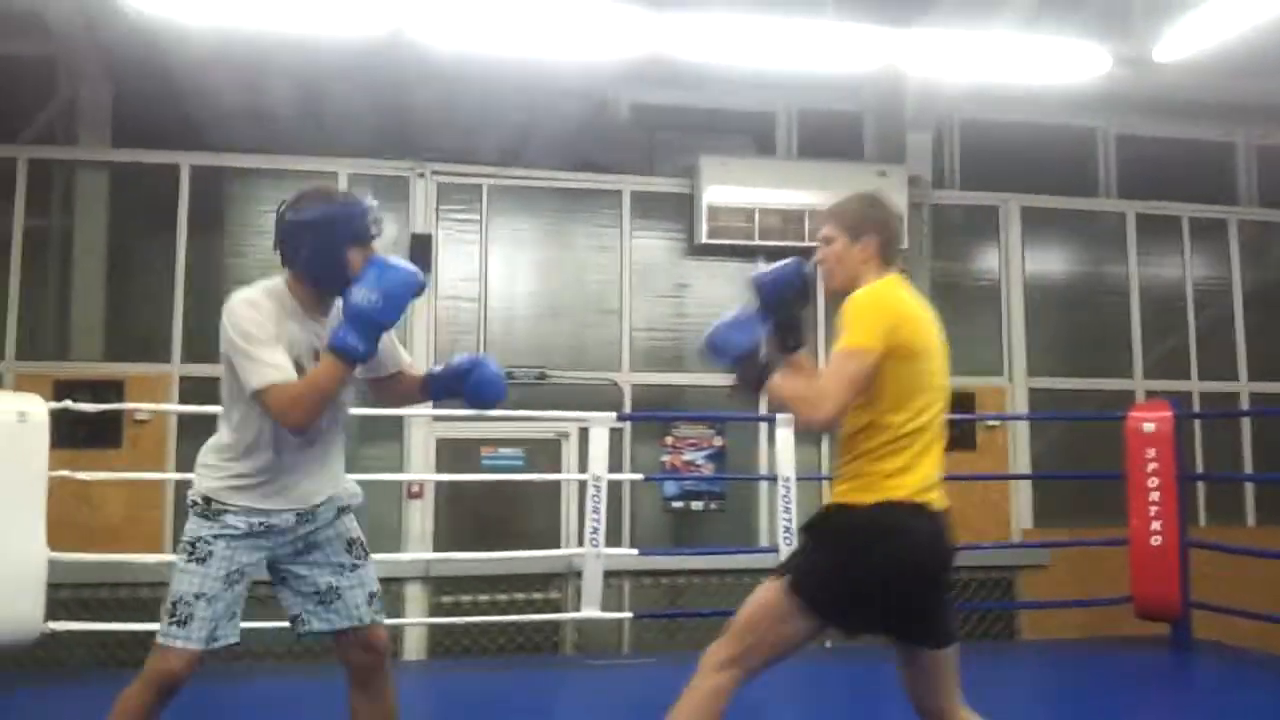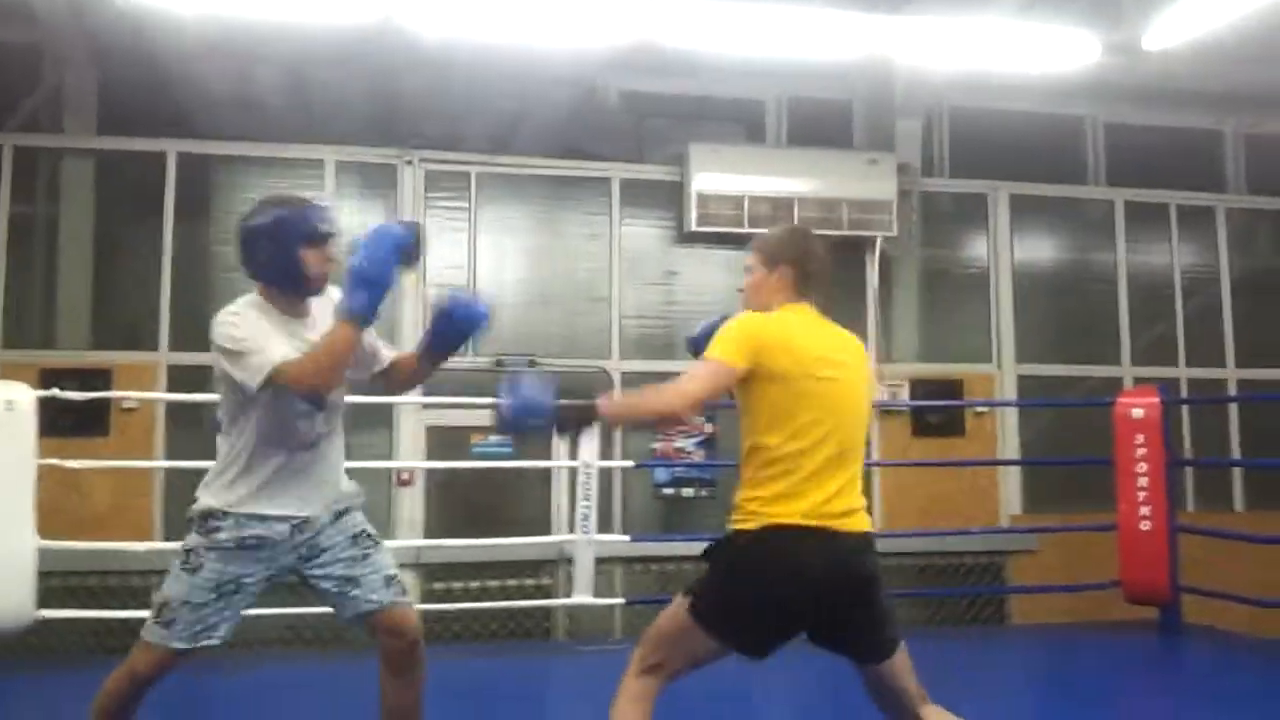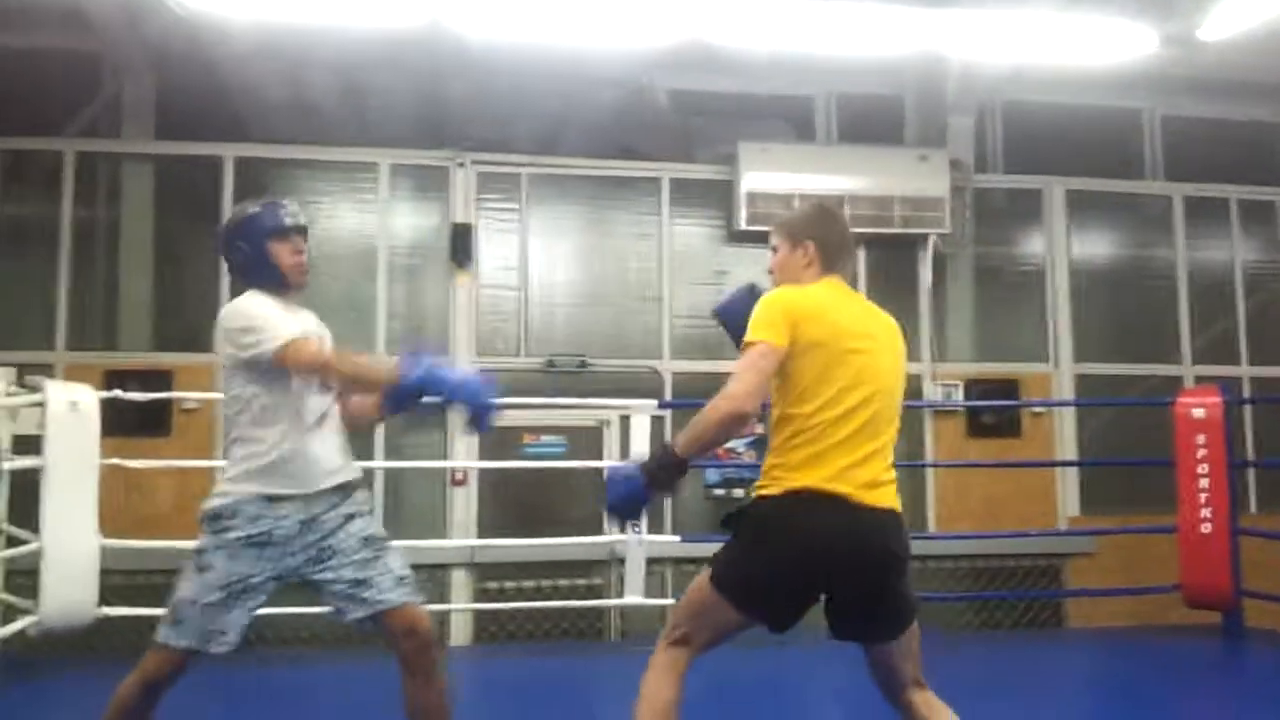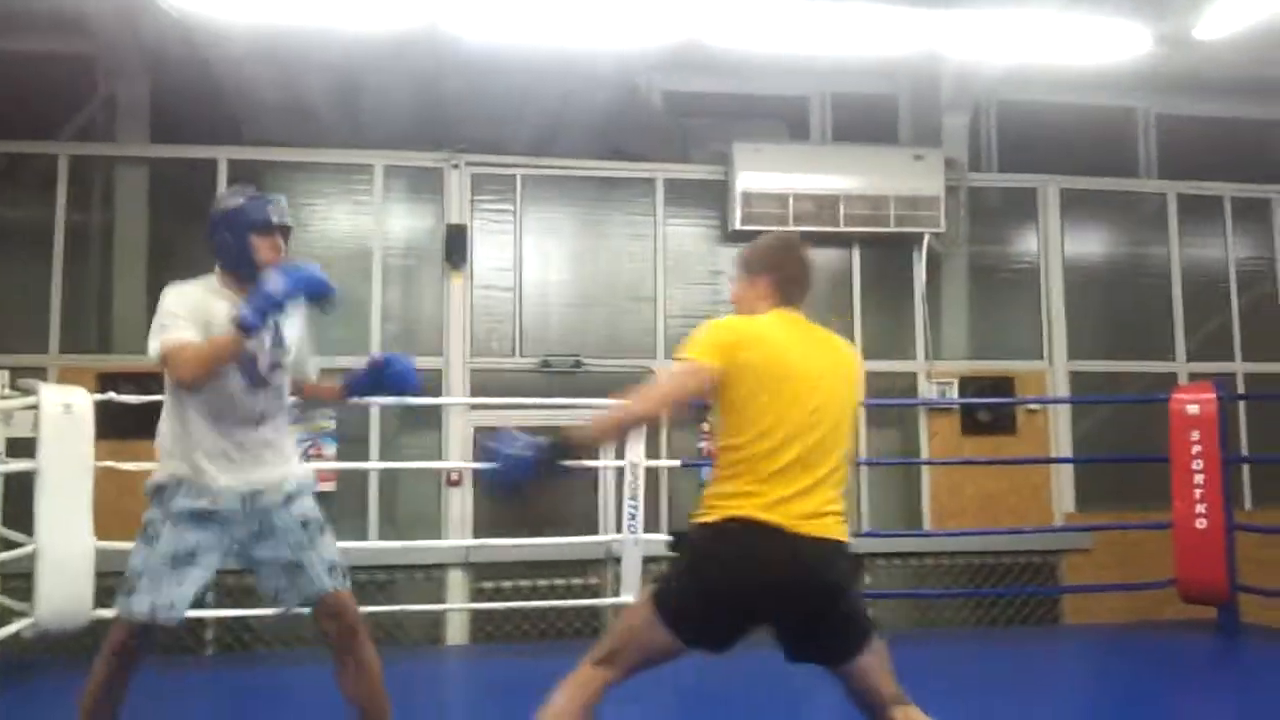
dt=0.2s
person 1, frame 1
left shoulder: (355, 308)
right shoulder: (249, 310)
left elbow: (389, 387)
right elbow: (295, 413)
left wrist: (447, 381)
right wrist: (358, 332)
left hip: (319, 508)
right hip: (234, 509)
left knee: (369, 649)
right knee: (170, 667)
person 1, frame 2
left shoulder: (331, 305)
right shoulder: (237, 324)
left elbow: (391, 375)
right elbow: (315, 379)
left wrist: (438, 342)
right wrist: (363, 296)
left hip: (325, 512)
right hip: (239, 519)
left knee: (403, 632)
right knee: (149, 662)
person 1, frame 3
left shoulder: (305, 321)
right shoulder: (244, 315)
left elbow: (349, 413)
right elbow: (329, 366)
left wrist: (404, 395)
right wrist: (431, 377)
left hip: (334, 507)
right hip: (253, 513)
left knee: (416, 632)
right knee: (165, 662)
person 1, frame 4
left shoulder: (286, 309)
right shoulder: (184, 299)
left elbow: (308, 389)
right elbow: (185, 374)
left wrist: (363, 381)
right wrist: (252, 313)
left hip: (277, 492)
right hip: (194, 494)
left knee: (343, 617)
right knee: (129, 634)
person 2, frame 1
left shoulder: (874, 303)
right shoulder: (911, 309)
left elbow: (820, 409)
right elbow: (836, 403)
left wrist: (760, 368)
right wrist: (786, 337)
left hip: (866, 526)
right hip: (922, 531)
left knee: (724, 664)
person 2, frame 2
left shoulder: (751, 330)
right shoulder: (853, 351)
left elbow: (675, 402)
left wrist: (574, 411)
left hip: (768, 550)
right hip: (848, 552)
left knee: (646, 672)
person 2, frame 3
left shoulder: (783, 305)
right shoulder: (888, 328)
left elbow: (740, 402)
left wrist: (666, 463)
left hip: (792, 517)
right hip: (877, 527)
left knee: (674, 647)
person 2, frame 4
left shoulder: (729, 335)
right shoulder: (845, 359)
left elbow: (647, 404)
left wrist: (554, 448)
left hip: (732, 547)
right hip: (820, 556)
left knee: (598, 670)
